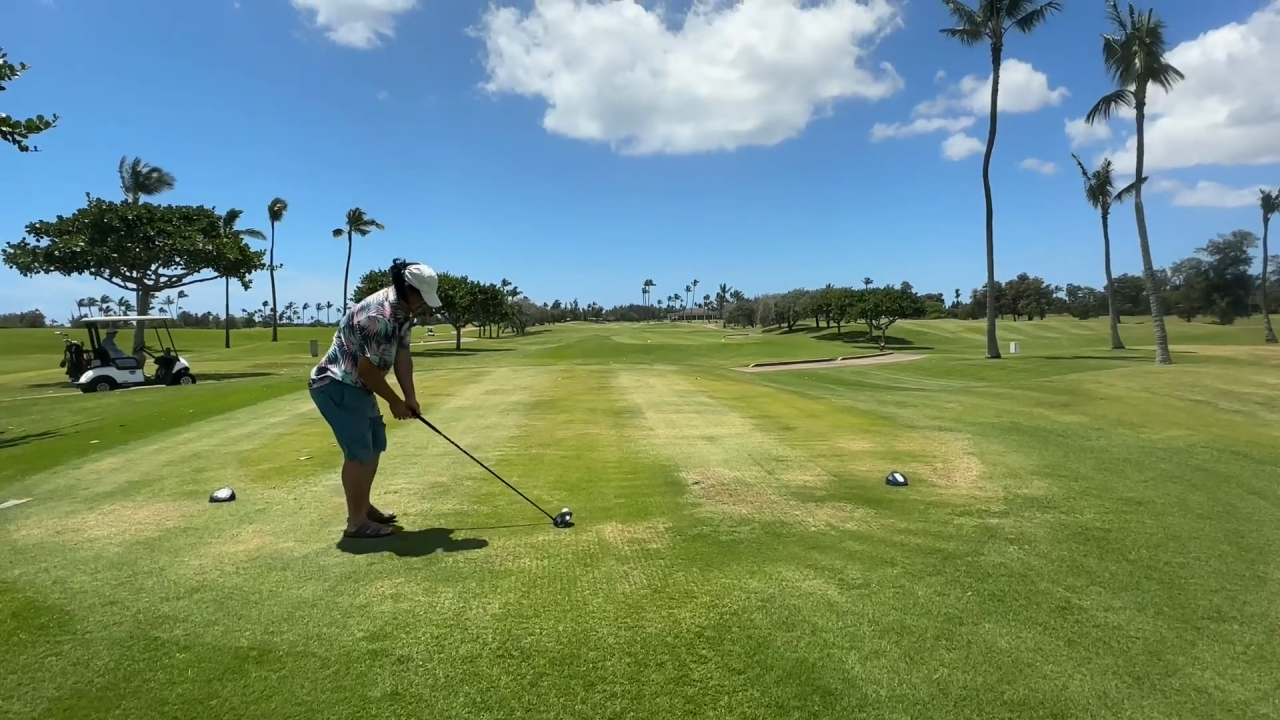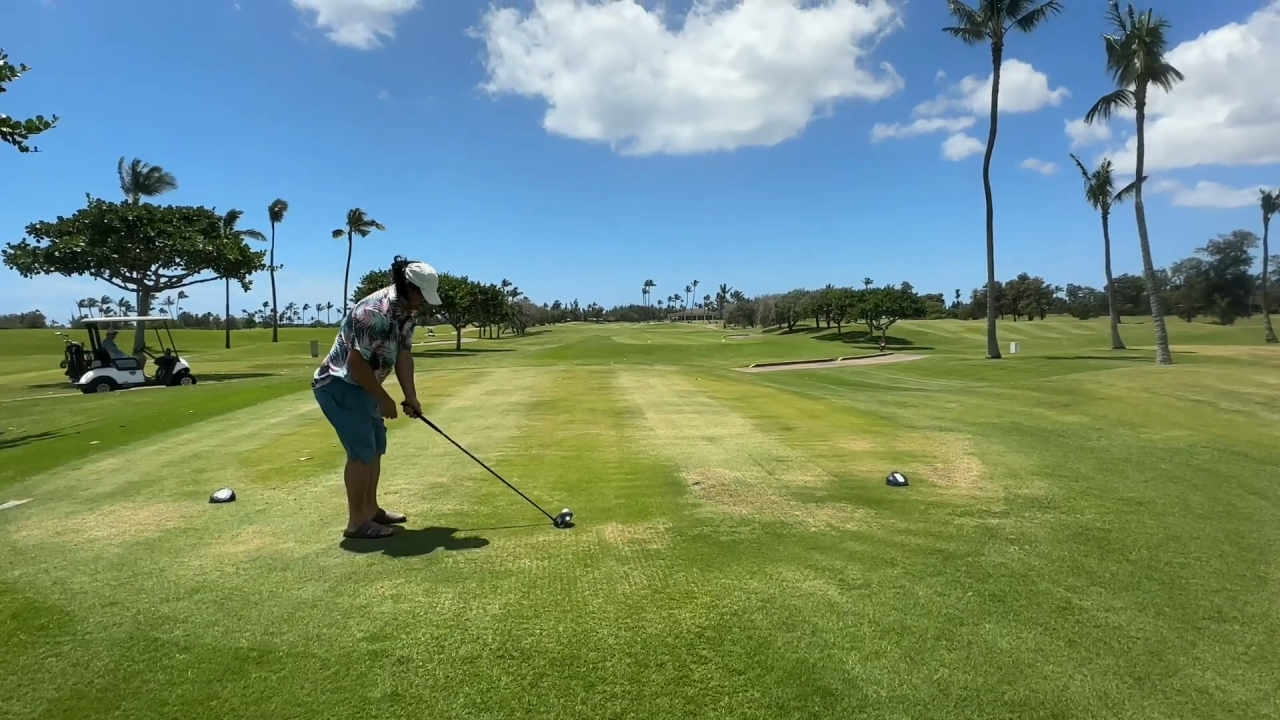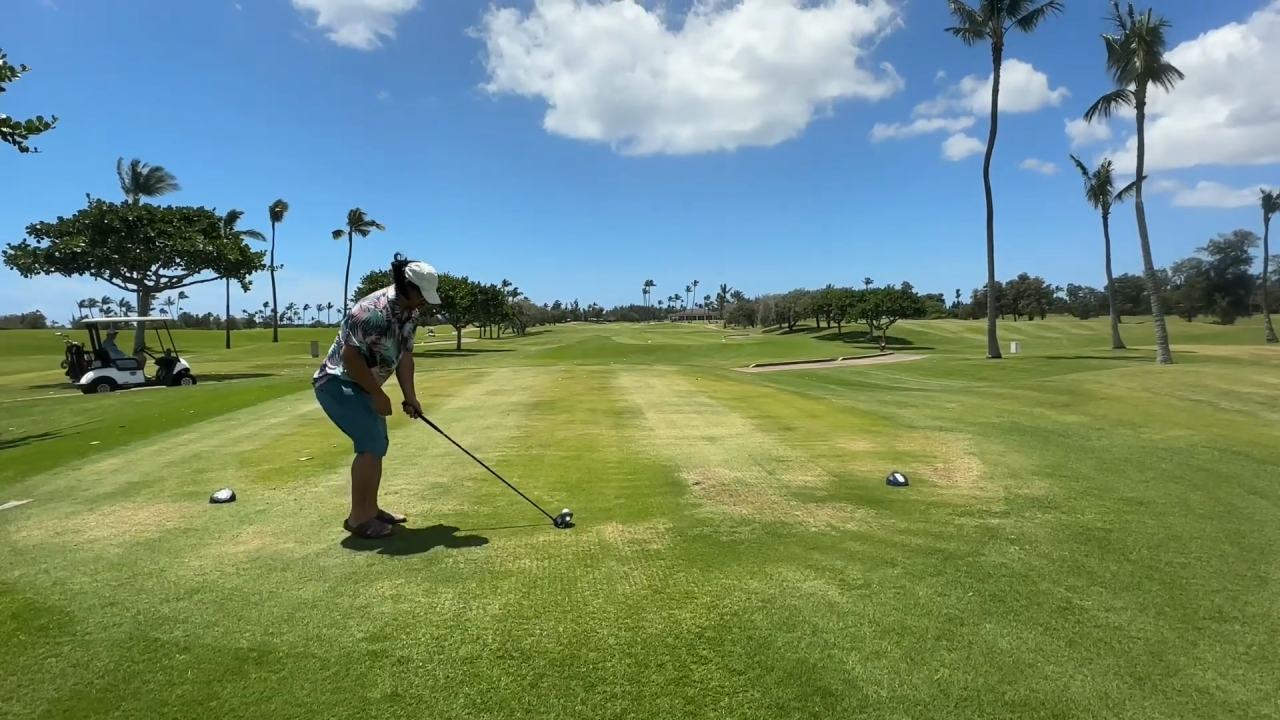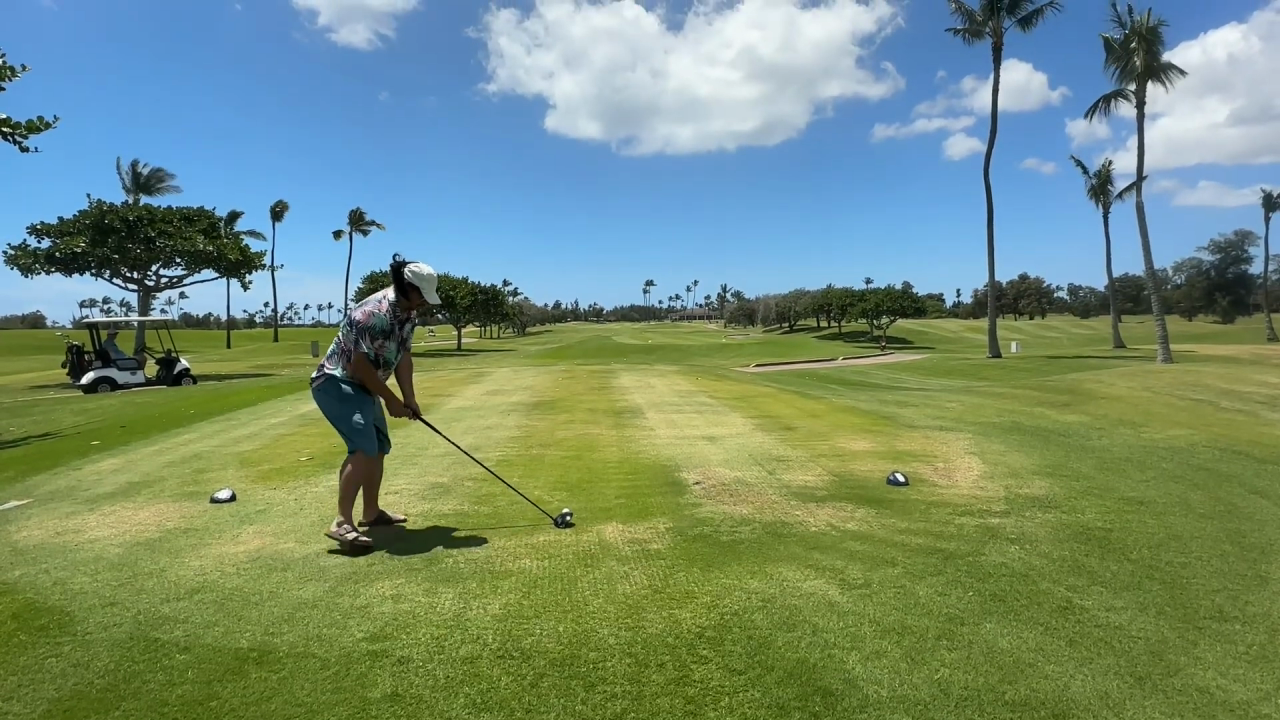
dt=0.2s
person 1, frame 1
left shoulder: (404, 312)
right shoulder: (377, 316)
left elbow: (402, 355)
right elbow: (366, 368)
left wrist: (410, 397)
right wrist: (394, 402)
left hip: (354, 386)
right hip: (336, 385)
left knee: (374, 445)
right knee: (358, 451)
left ankle: (363, 507)
right ankle: (356, 521)
person 1, frame 2
left shoulder: (406, 313)
right shoulder: (375, 313)
left elbow: (403, 355)
right elbow: (356, 361)
left wrist: (410, 397)
right wrist: (383, 398)
left hip: (359, 387)
right hip: (338, 385)
left knee: (375, 448)
right knee: (361, 452)
left ankle: (371, 510)
right ankle: (357, 522)
person 1, frame 3
left shoulder: (409, 314)
right shoulder: (372, 310)
left elbow: (404, 356)
right elbow: (350, 356)
left wrist: (410, 397)
right wrist: (378, 395)
left hip: (363, 386)
right hip: (338, 383)
left knee: (376, 446)
right knee: (370, 445)
left ankle: (370, 511)
right ankle: (357, 516)
person 1, frame 4
left shoulder: (407, 313)
right shoulder: (375, 313)
left elbow: (402, 357)
right elbow: (360, 363)
left wrist: (408, 399)
right wrist: (391, 400)
left hip: (360, 387)
right hip: (336, 385)
left knee: (378, 446)
right knee: (363, 448)
left ankle: (371, 511)
right ankle: (342, 522)
